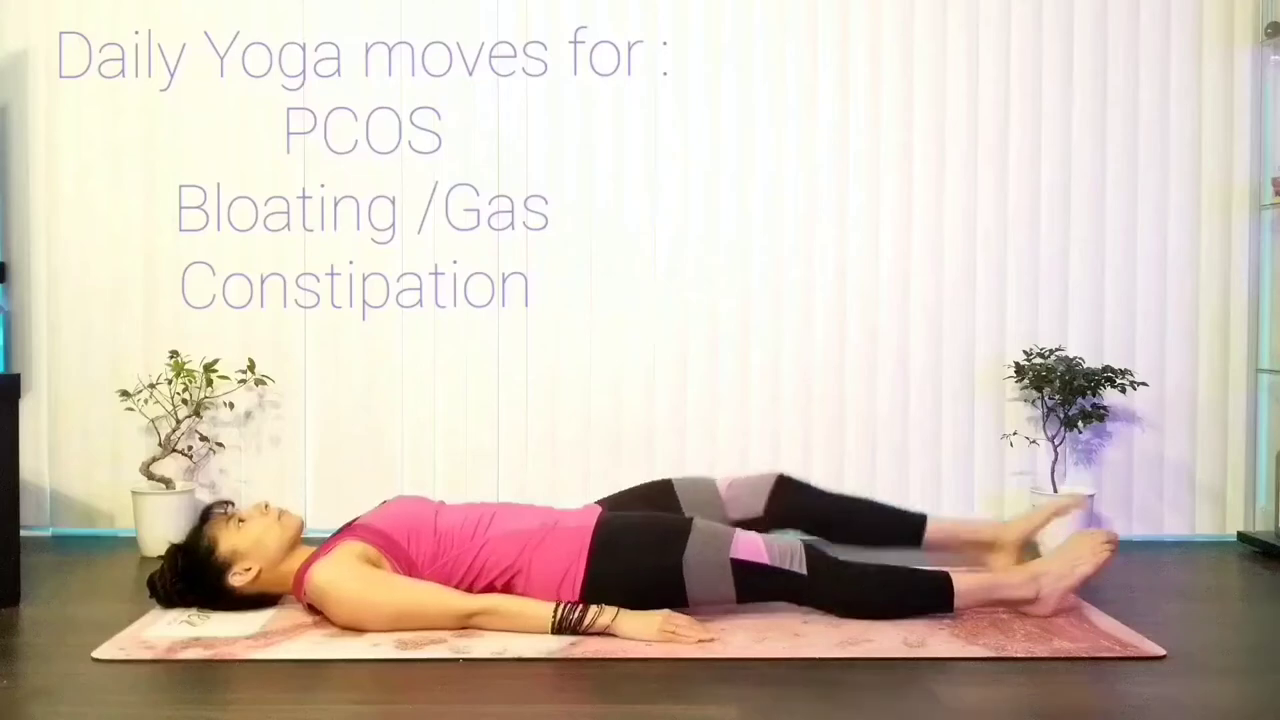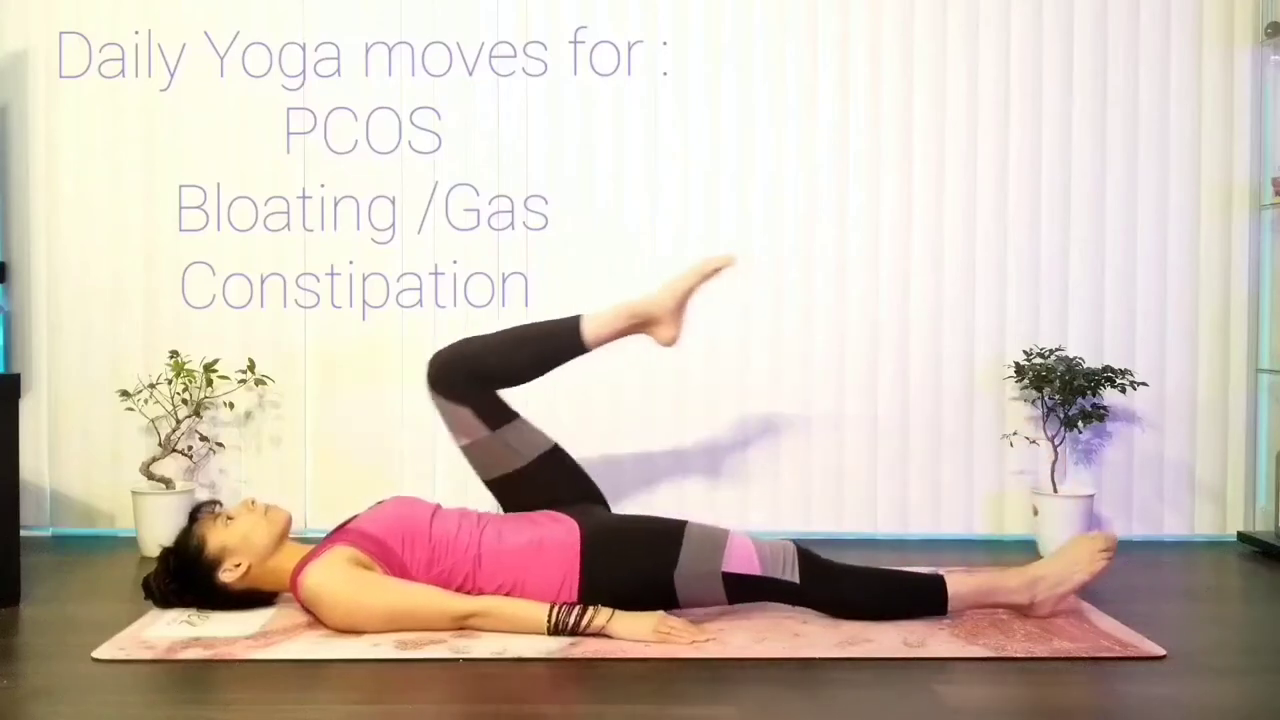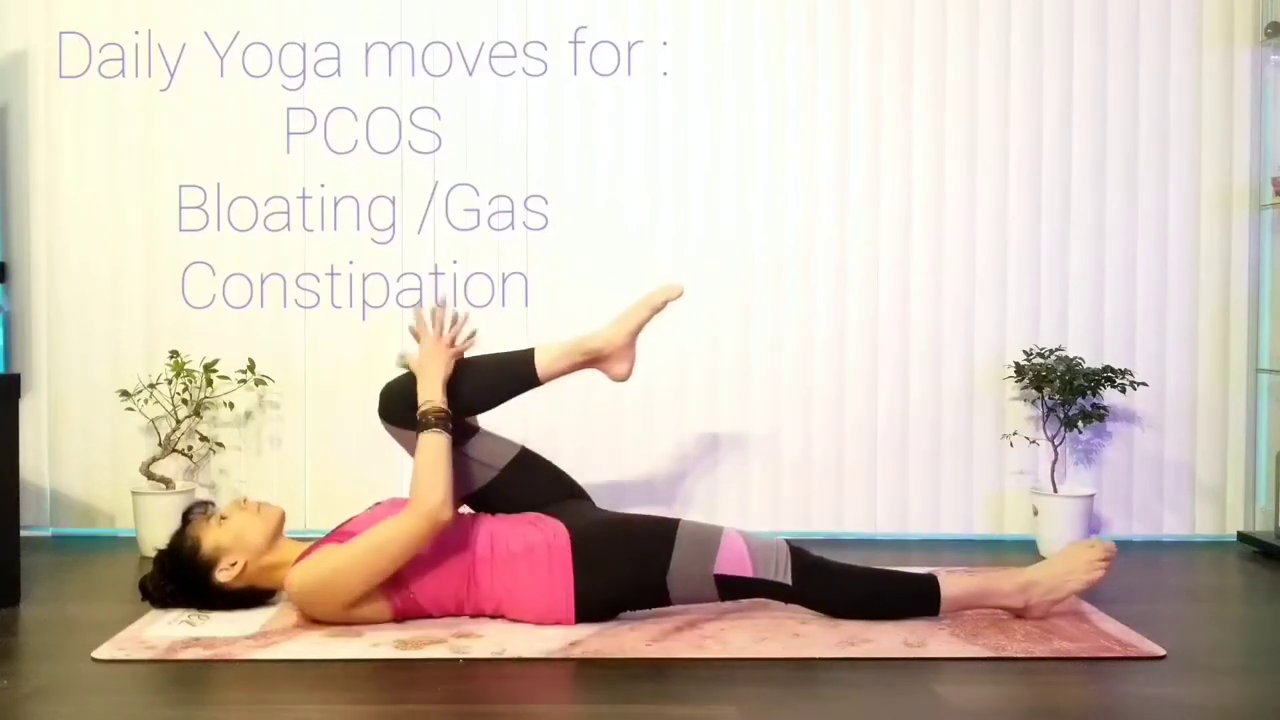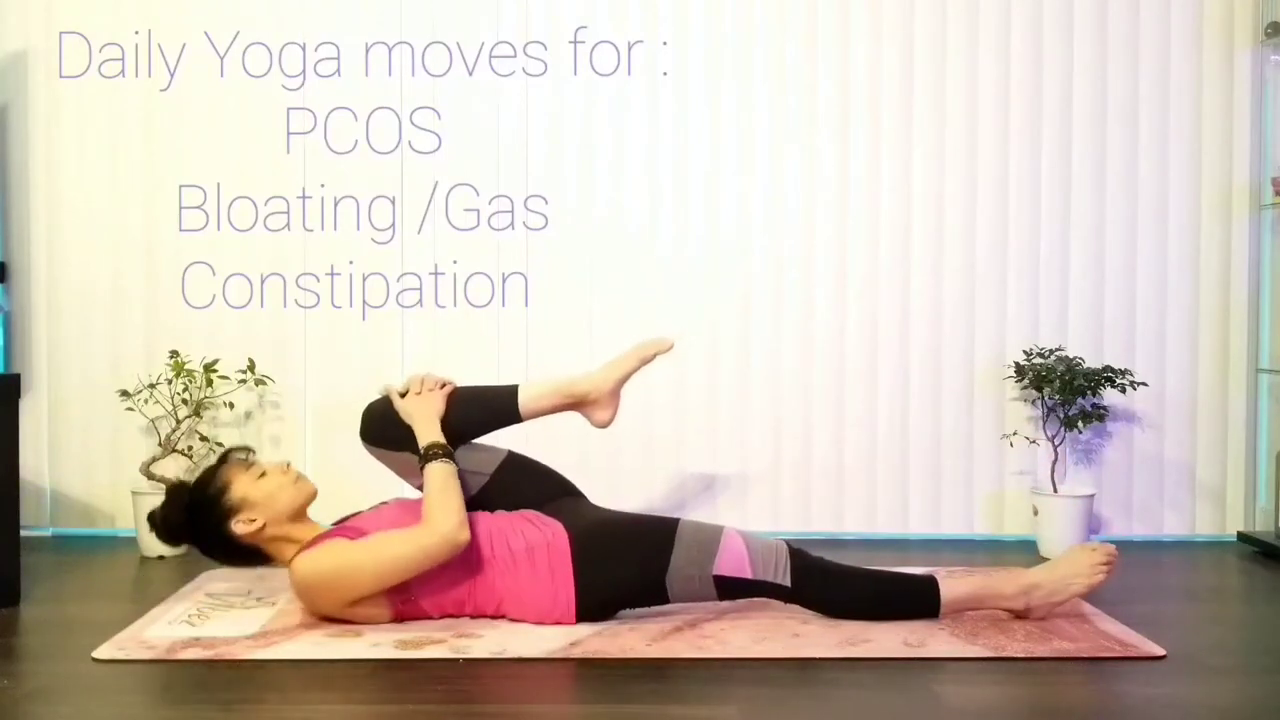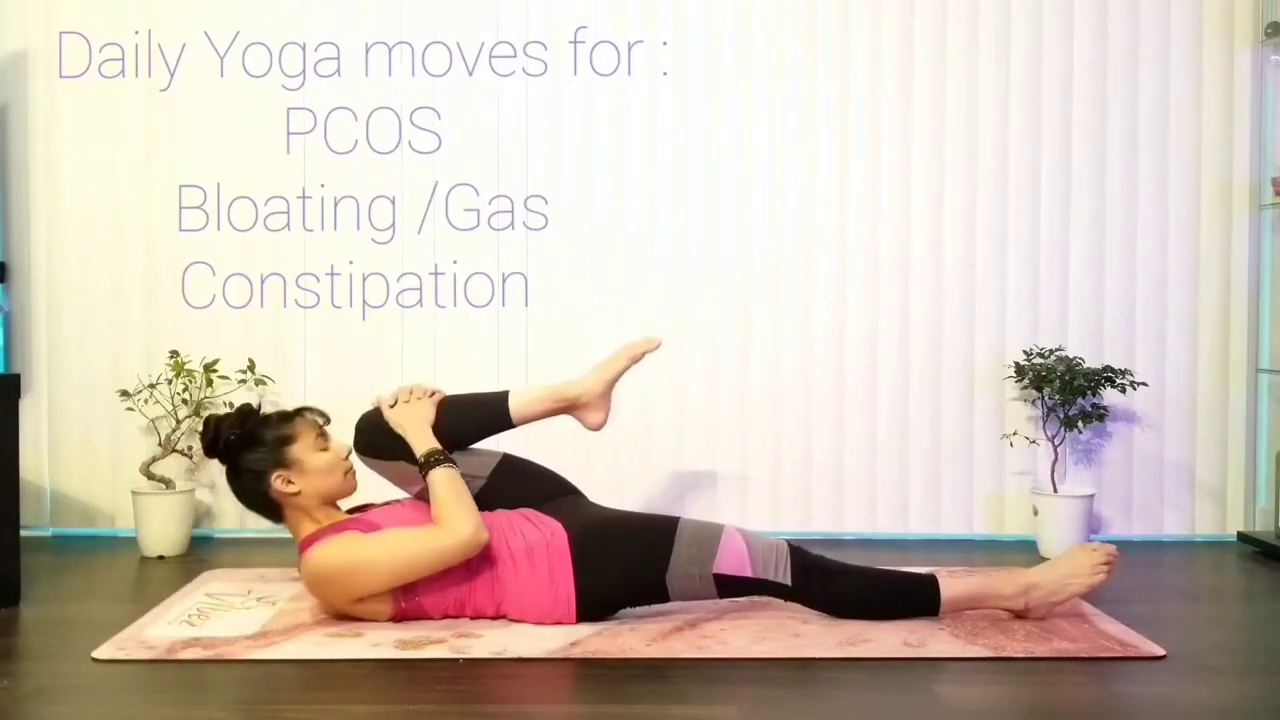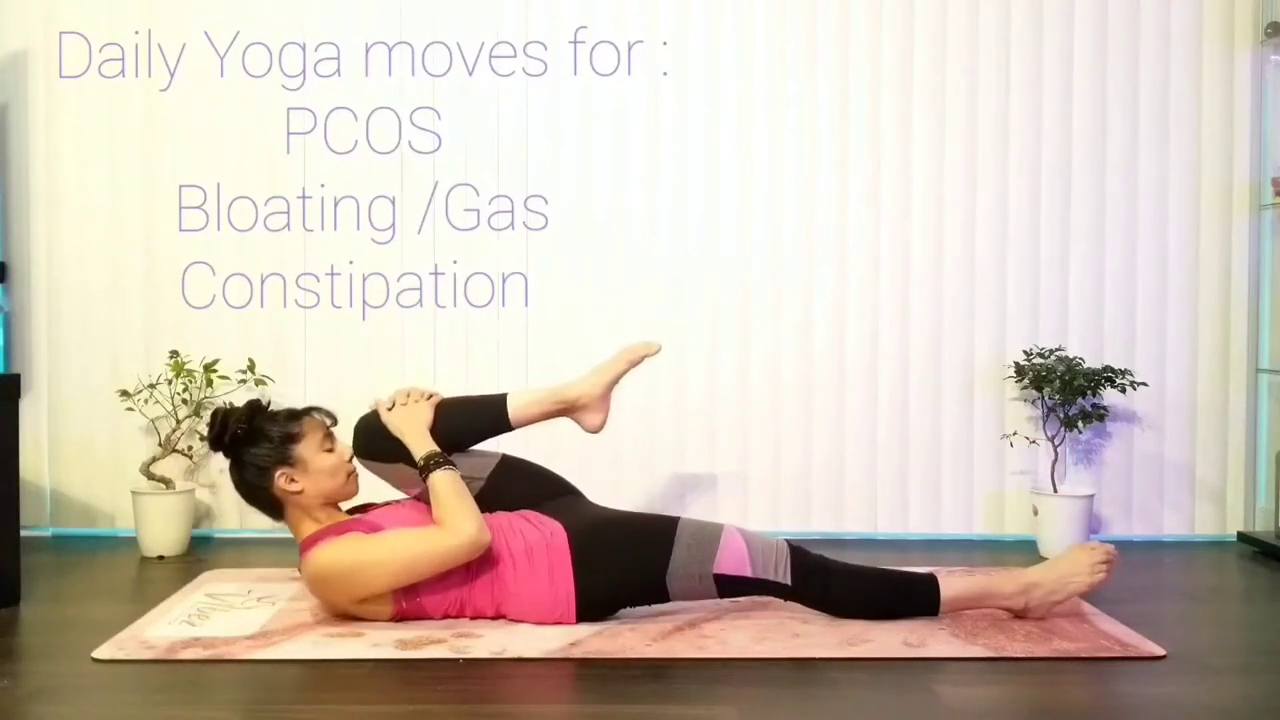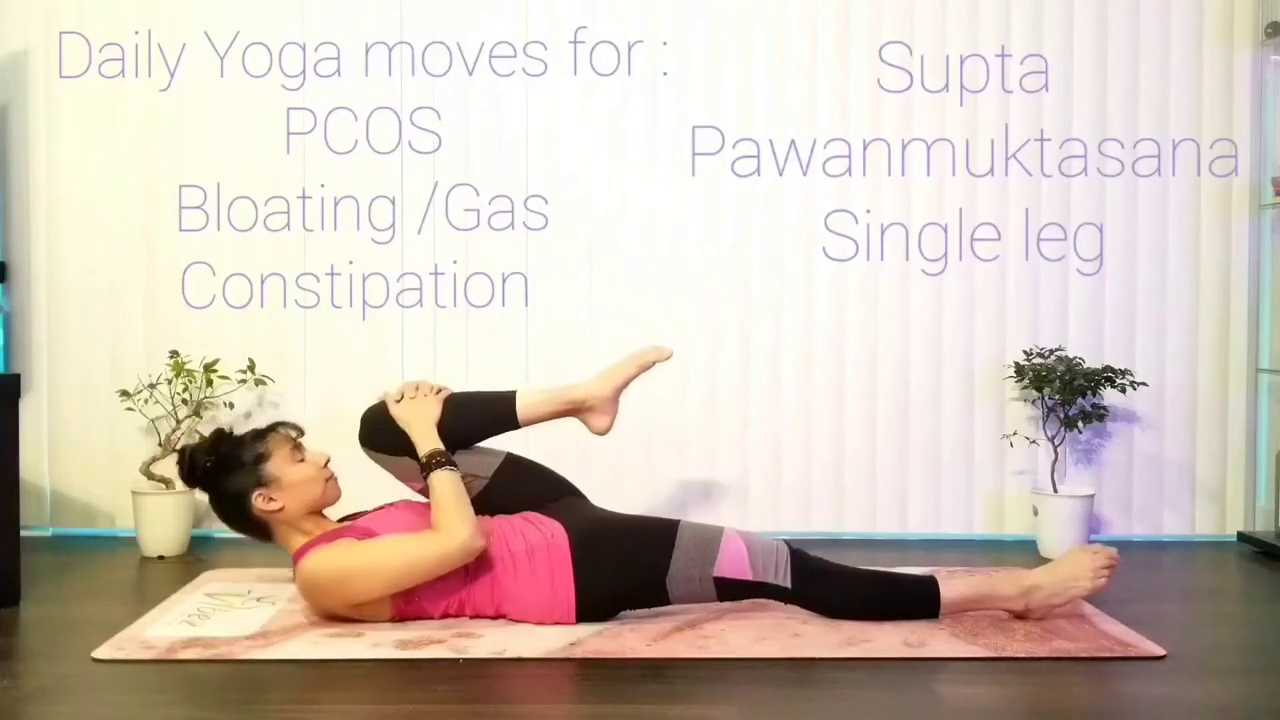
dt=0.7s
person 1, frame 1
left shoulder: (334, 552)
right shoulder: (330, 586)
right elbow: (461, 610)
right wrist: (617, 621)
left hip: (578, 534)
right hip: (582, 565)
left knee: (765, 500)
right knee: (805, 572)
left ankle: (975, 537)
right ankle: (1017, 586)
person 1, frame 2
left shoulder: (332, 553)
right shoulder: (326, 587)
right elbow: (467, 614)
right wrist: (609, 623)
left hip: (557, 529)
right hip: (575, 567)
left knee: (455, 373)
right knee: (797, 576)
left ankle: (637, 316)
right ankle: (1015, 586)
person 1, frame 3
left shoulder: (326, 558)
right shoulder: (317, 588)
left elbow: (429, 513)
right elbow: (431, 513)
left wrist: (430, 390)
right wrist: (436, 391)
left hip: (553, 532)
right hip: (569, 575)
left knee: (400, 402)
right knee: (792, 576)
left ankle: (591, 350)
right ankle: (1008, 586)
person 1, frame 4
left shoulder: (333, 548)
right shoulder: (321, 579)
left elbow: (434, 523)
right elbow: (450, 536)
left wrist: (418, 421)
right wrist: (429, 434)
left hip: (552, 528)
right hip: (571, 572)
left knee: (383, 421)
right knee: (781, 574)
left ankle: (577, 391)
right ankle: (1007, 591)
person 1, frame 5
left shoulder: (341, 531)
right shoulder: (331, 566)
left elbow: (441, 520)
right elbow: (464, 537)
left wrist: (407, 433)
right wrist: (425, 442)
left hip: (555, 530)
right hip: (570, 571)
left knee: (385, 426)
right knee: (782, 570)
right ankle: (1010, 590)
person 1, frame 6
left shoulder: (342, 531)
right shoulder: (331, 567)
left elbow: (438, 521)
right elbow: (468, 540)
left wrist: (406, 434)
right wrist: (424, 446)
left hip: (555, 530)
right hip: (571, 570)
right knee: (783, 570)
right ankle: (1009, 590)
person 1, frame 7
left shoulder: (332, 540)
right shoulder: (324, 574)
right elbow: (462, 543)
left wrist: (414, 431)
right wrist: (429, 443)
left hip: (552, 534)
right hip: (571, 572)
left knee: (385, 420)
right knee: (782, 572)
left ankle: (578, 396)
right ankle: (1012, 592)
